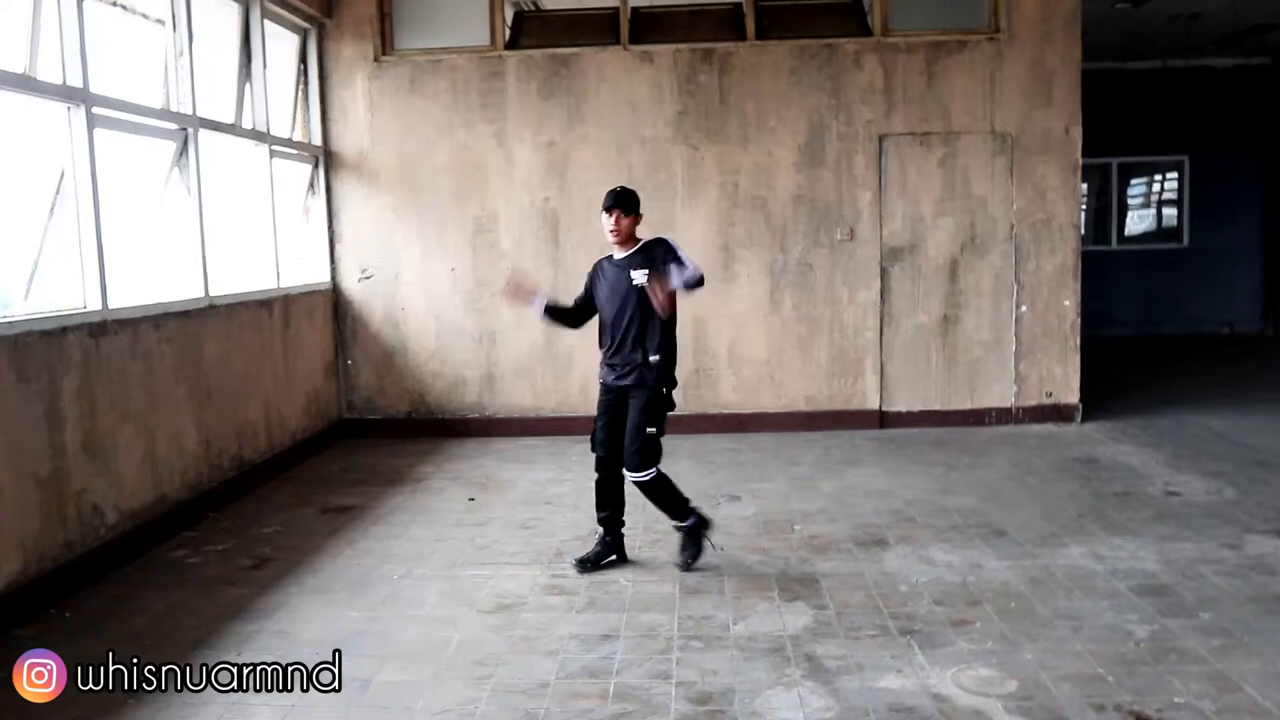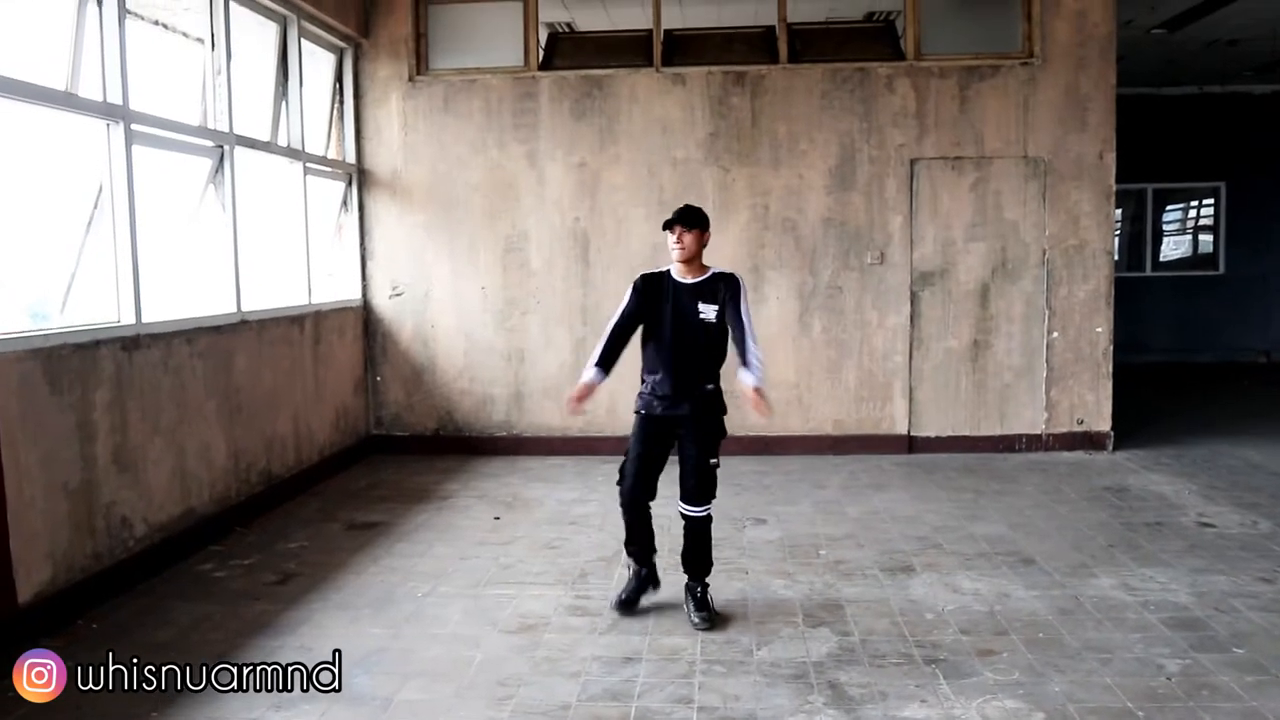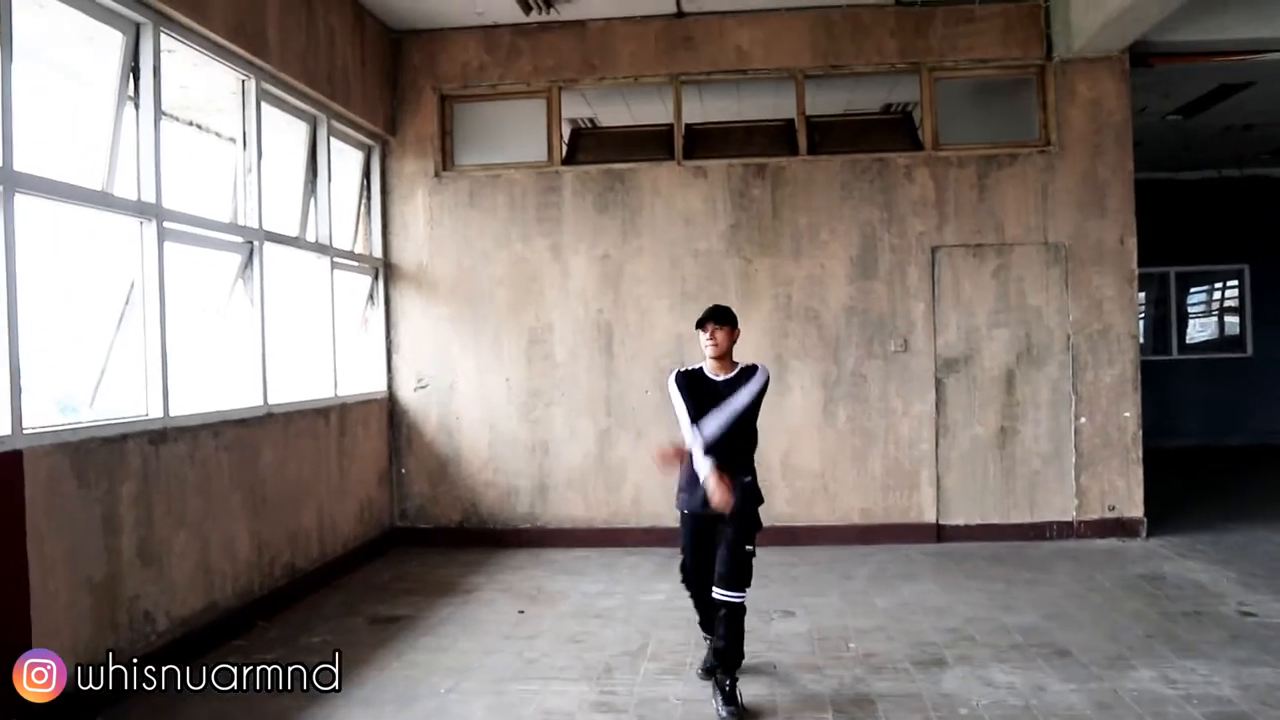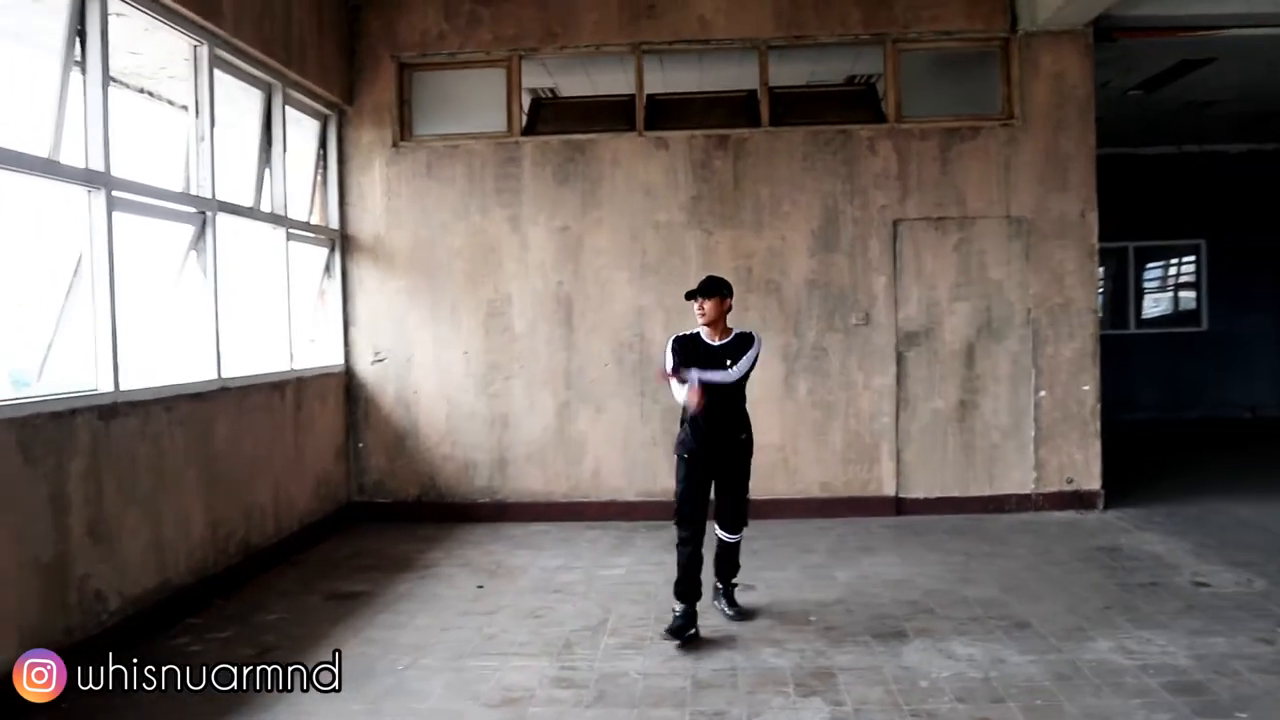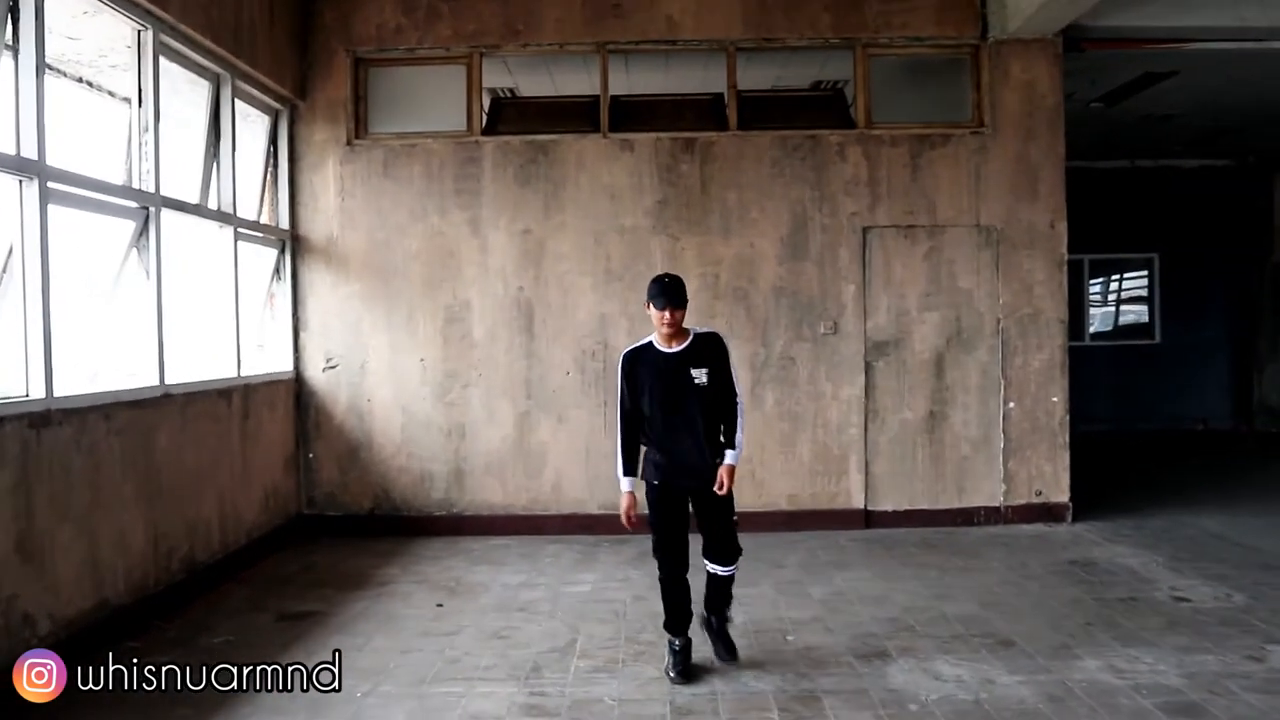
dt=1s
person 1, frame 1
left shoulder: (658, 250)
right shoulder: (601, 270)
left elbow: (694, 275)
right elbow: (575, 317)
left wrist: (670, 284)
right wrist: (535, 300)
left hip: (649, 376)
right hip: (612, 377)
left knee: (638, 465)
right knee: (606, 461)
left ankle: (690, 521)
right ankle: (611, 540)
person 1, frame 2
left shoulder: (726, 285)
right shoulder: (647, 285)
left elbow: (743, 333)
right elbow: (619, 330)
left wrist: (750, 379)
right wrist: (591, 376)
left hip: (701, 409)
right hip: (653, 404)
left knee: (697, 503)
right knee: (633, 491)
left ankle: (696, 586)
right ankle: (643, 568)
person 1, frame 3
left shoulder: (754, 376)
right shoulder: (683, 380)
left elbow: (730, 413)
right elbow: (689, 426)
left wrist: (686, 448)
right wrist: (708, 472)
left hip: (739, 499)
right hip: (695, 498)
left knee: (730, 588)
right knee: (696, 580)
left ankle: (725, 676)
right ankle: (715, 642)
person 1, frame 4
left shoulder: (748, 342)
right shoulder: (681, 344)
left elbow: (732, 376)
right elbow: (677, 383)
left wrist: (689, 375)
right wrist: (688, 393)
left hip: (735, 448)
right hip: (694, 450)
left knee: (731, 526)
right knee: (689, 531)
left ankle: (724, 588)
right ankle: (686, 610)
person 1, frame 5
left shoulder: (711, 346)
right shoulder: (634, 359)
left elbow: (732, 402)
right elbow: (627, 421)
left wrist: (730, 458)
right wrist: (626, 484)
left hip: (710, 470)
right hip: (661, 474)
left knee: (723, 554)
right knee: (671, 563)
left ankle: (716, 618)
right ankle: (678, 641)
